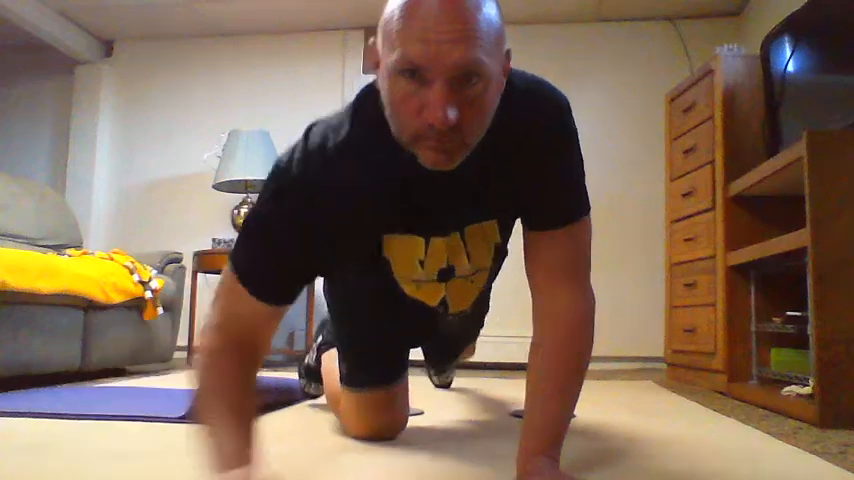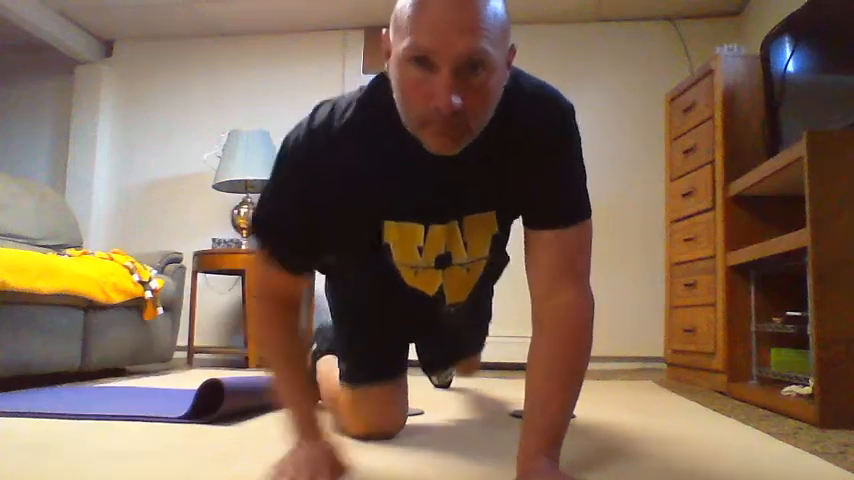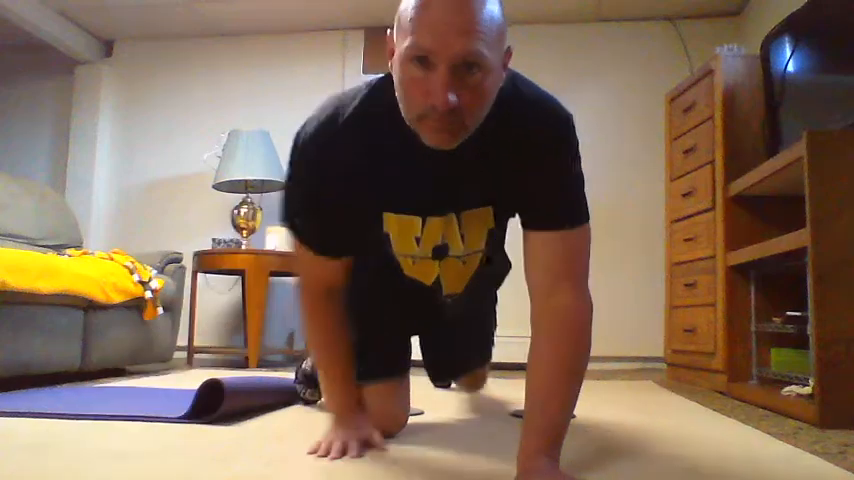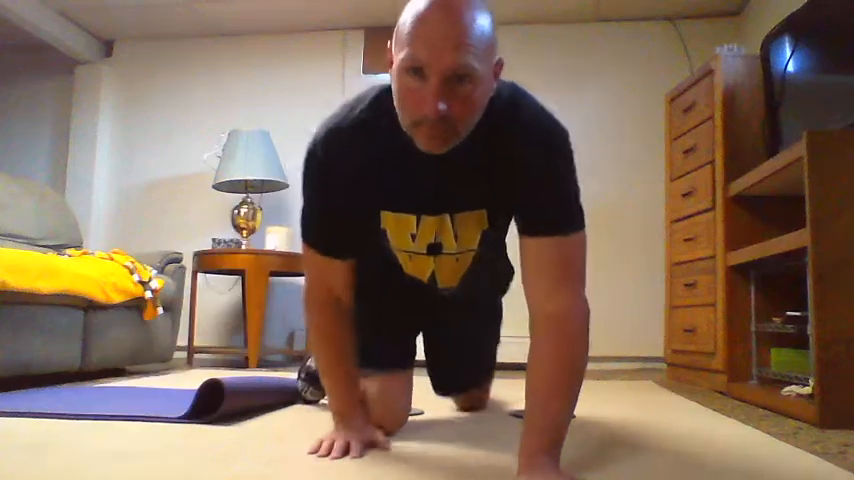
dt=0.1s
person 1, frame 1
left shoulder: (540, 121)
right shoulder: (320, 166)
left elbow: (565, 295)
right elbow: (229, 337)
left hip: (464, 290)
right hip: (368, 291)
left knee: (454, 355)
left ankle: (434, 349)
right ankle: (326, 355)
person 1, frame 2
left shoulder: (544, 123)
right shoulder: (324, 144)
left elbow: (563, 297)
right elbow: (275, 290)
right wrist: (308, 435)
left hip: (466, 287)
right hip: (369, 286)
left knee: (459, 361)
left ankle: (439, 355)
right ankle: (328, 356)
person 1, frame 3
left shoulder: (542, 127)
right shoulder: (330, 138)
left elbow: (562, 297)
right elbow: (321, 284)
right wrist: (344, 414)
left hip: (468, 283)
right hip: (375, 281)
left knee: (470, 381)
right knee: (381, 418)
left ankle: (442, 353)
right ankle: (323, 363)
person 1, frame 4
left shoulder: (536, 138)
right shoulder: (340, 143)
left elbow: (559, 302)
right elbow: (327, 292)
right wrist: (347, 416)
left hip: (472, 286)
right hip: (382, 279)
left knee: (473, 401)
right knee: (384, 414)
left ankle: (444, 358)
right ankle: (329, 363)
